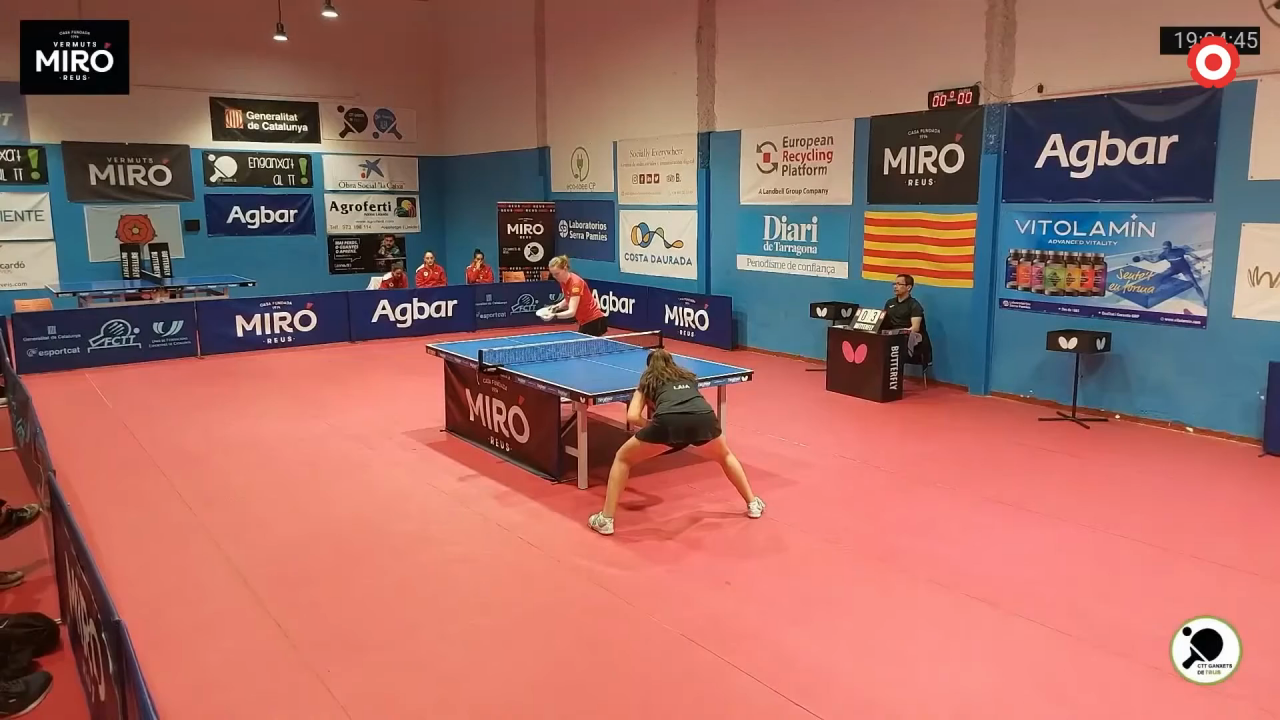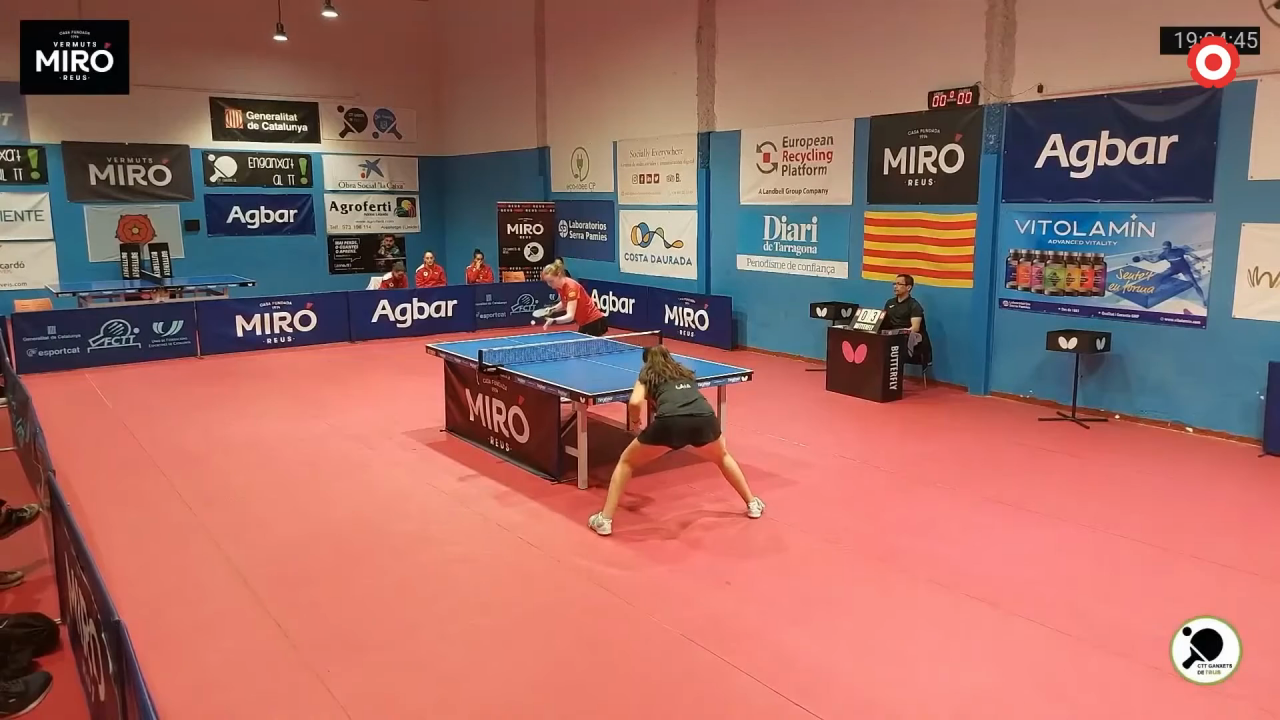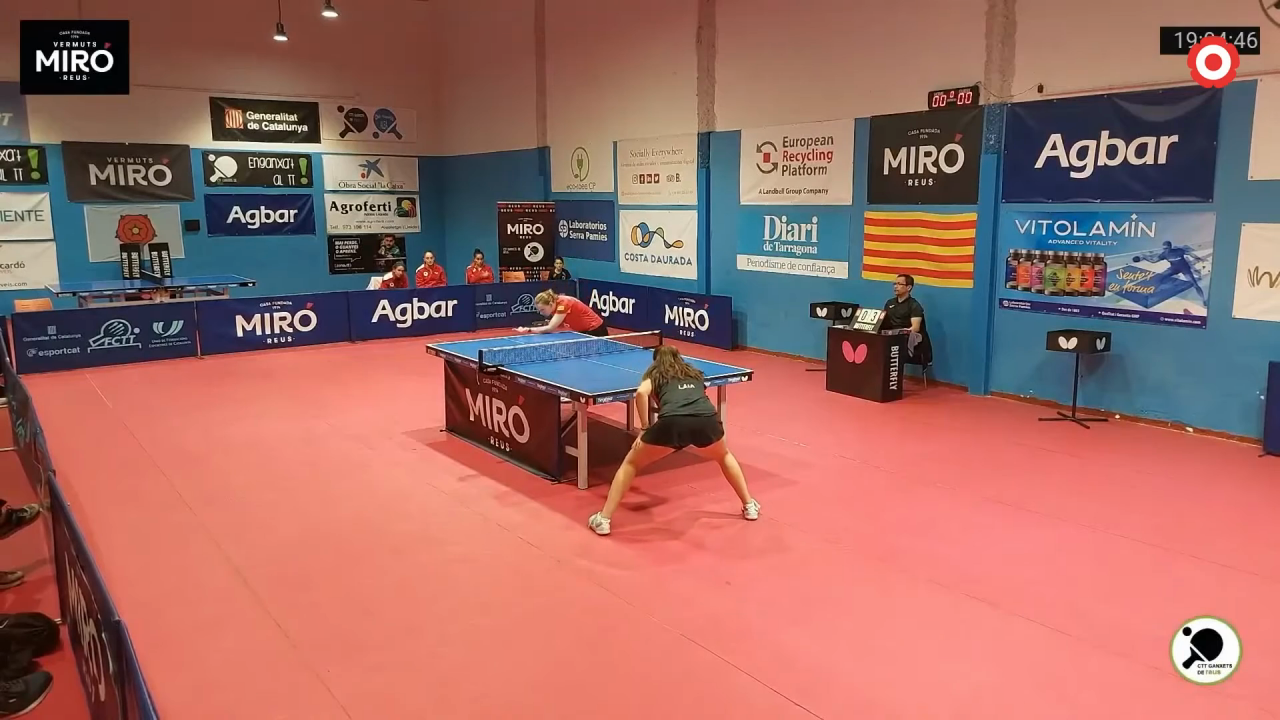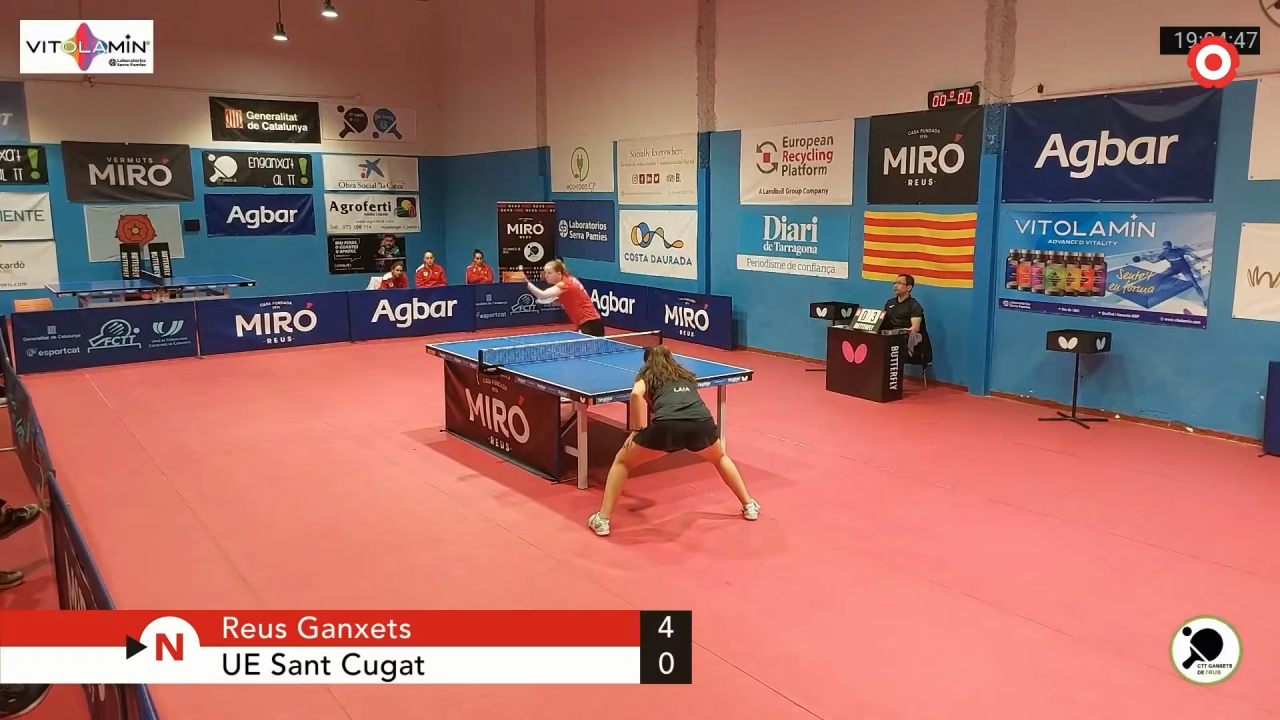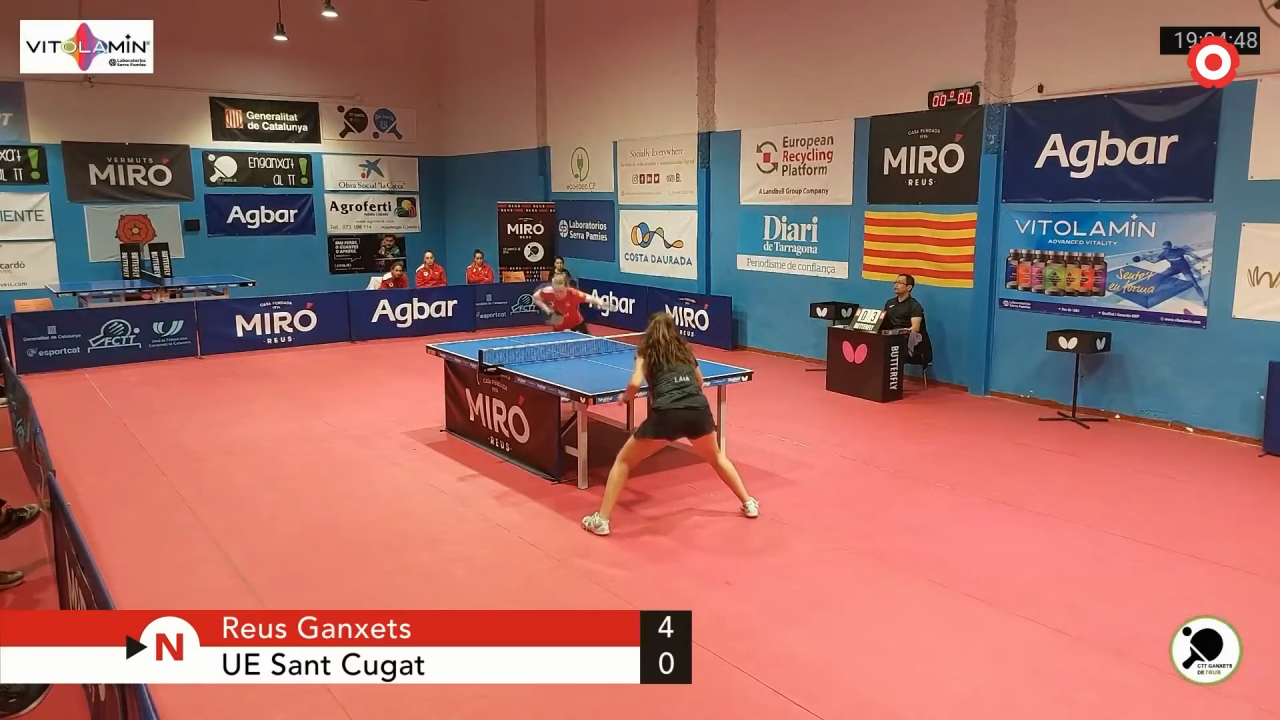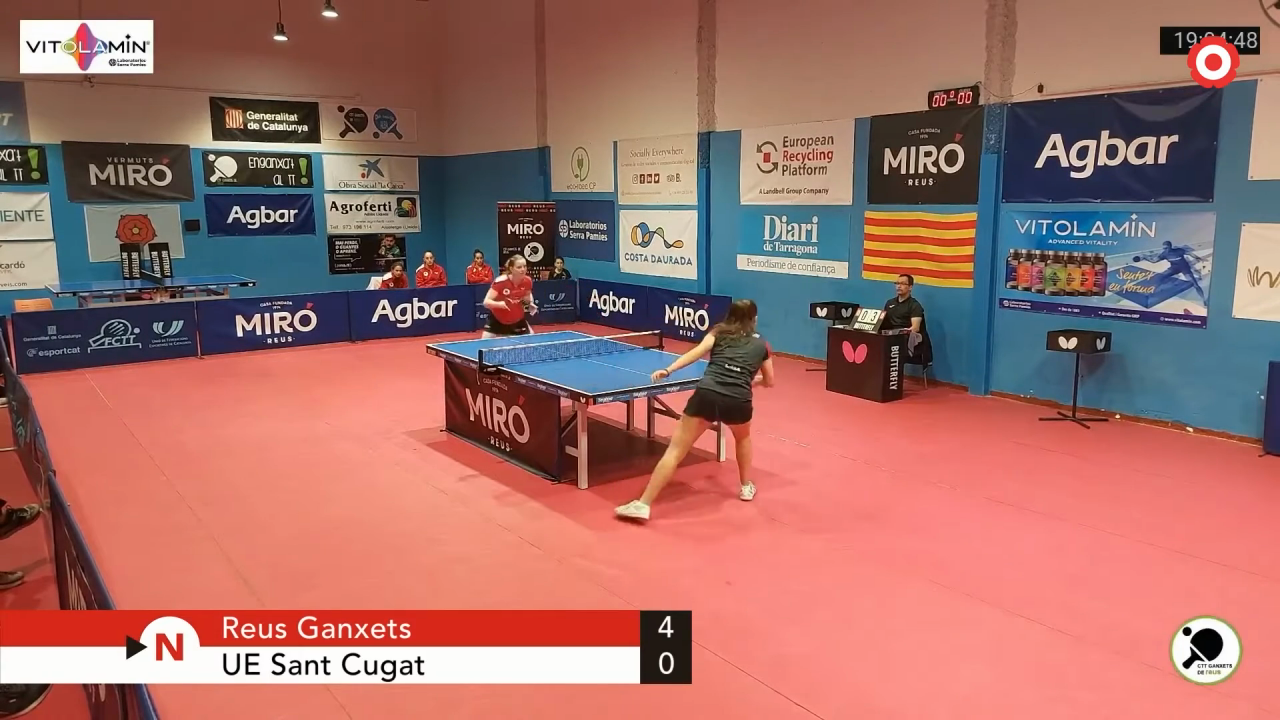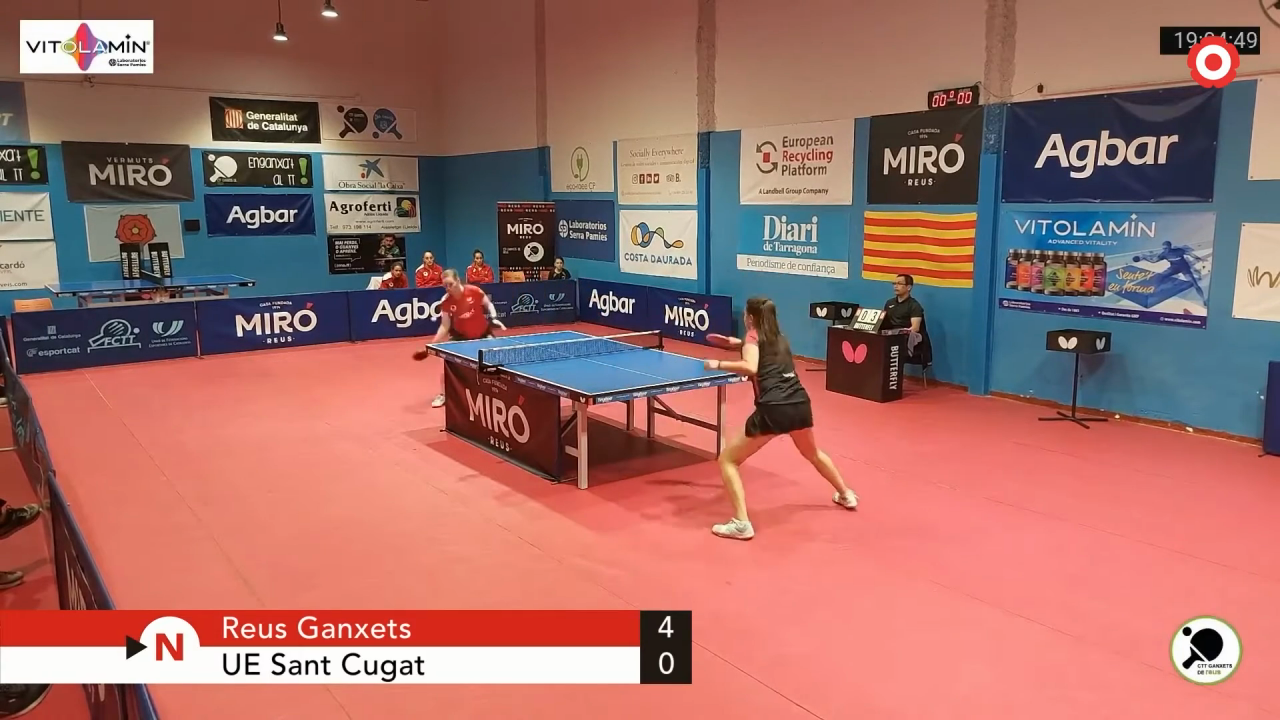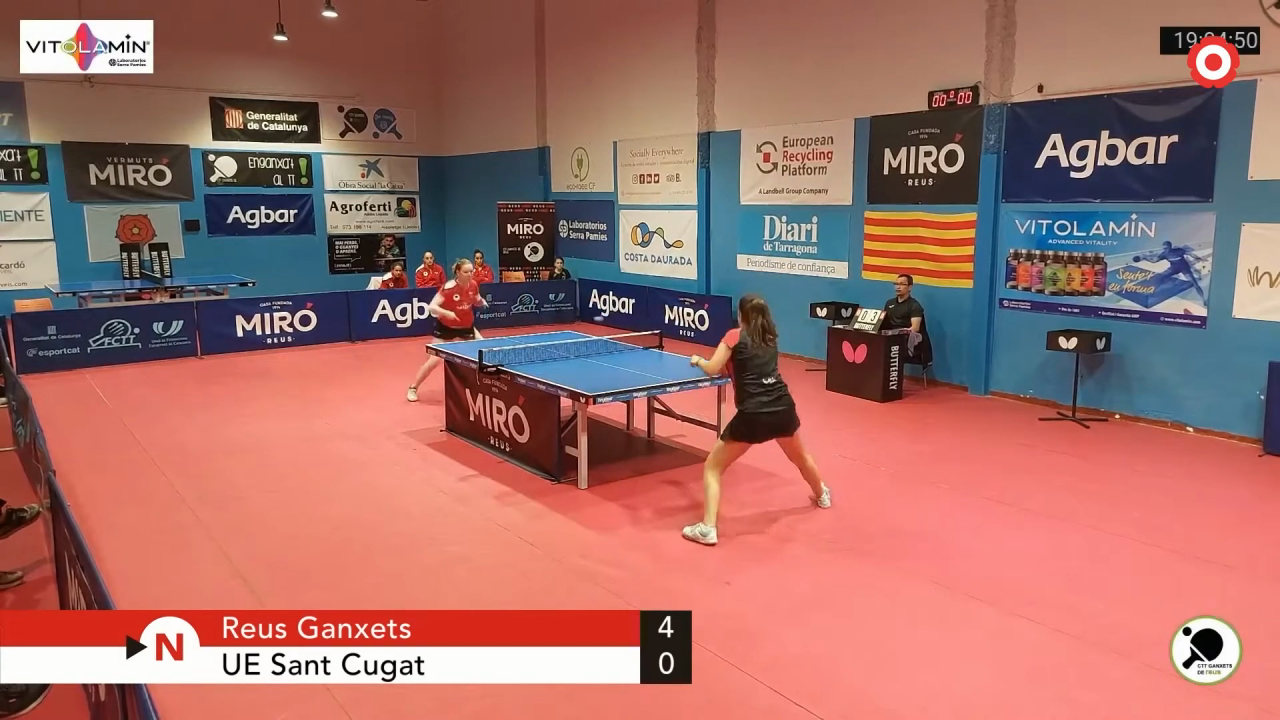
dt=0.7s
person 1, frame 1
left shoulder: (648, 380)
right shoulder: (687, 376)
left elbow: (632, 417)
left wrist: (652, 427)
left hip: (669, 420)
right hip: (703, 417)
left knee: (622, 459)
right knee: (725, 456)
left ankle: (606, 519)
right ankle: (752, 504)
person 1, frame 2
left shoulder: (648, 375)
right shoulder: (685, 373)
left elbow: (634, 403)
left wrist: (635, 421)
left hip: (670, 421)
right hip: (704, 418)
left knee: (627, 462)
right knee: (722, 457)
left ankle: (605, 519)
right ankle: (752, 504)
person 1, frame 3
left shoulder: (654, 374)
right shoulder: (695, 374)
left elbow: (641, 393)
left wrist: (645, 428)
left hip: (673, 422)
right hip: (706, 419)
left knee: (630, 463)
right knee: (724, 456)
left ankle: (604, 519)
right ankle: (749, 505)
person 1, frame 4
left shoulder: (647, 375)
right shoulder: (686, 375)
left elbow: (636, 394)
left wrist: (637, 430)
left hip: (667, 426)
right hip: (701, 423)
left knee: (622, 461)
right knee: (720, 458)
left ankle: (603, 520)
right ankle: (748, 505)
person 1, frame 5
left shoulder: (647, 350)
right shoulder: (685, 349)
left elbow: (635, 385)
left wrist: (625, 397)
left hip: (665, 414)
right hip: (699, 410)
left knee: (623, 461)
right knee: (715, 457)
left ankle: (602, 520)
right ankle: (748, 503)
person 1, frame 6
left shoulder: (720, 332)
right shoulder: (761, 346)
left elbow: (697, 352)
right elbow: (769, 381)
left wrist: (668, 370)
left hip: (707, 395)
right hip: (739, 402)
left knee: (675, 451)
right knee: (743, 438)
left ankle: (643, 504)
right ankle: (746, 487)
person 1, frame 7
left shoulder: (753, 335)
right shoulder: (779, 338)
left elbow: (750, 368)
left wrist: (718, 364)
right wrist: (740, 344)
left hip: (773, 410)
right hip: (800, 405)
left knee: (727, 462)
right knee: (813, 452)
left ankle: (742, 522)
right ankle: (846, 495)
person 1, frame 8
left shoulder: (735, 336)
right shoulder: (770, 339)
left elbow: (712, 369)
left wrist: (696, 360)
left hip: (752, 416)
right hip: (783, 409)
left knee: (712, 468)
right knee: (799, 455)
left ankle: (708, 527)
right ankle: (821, 495)
